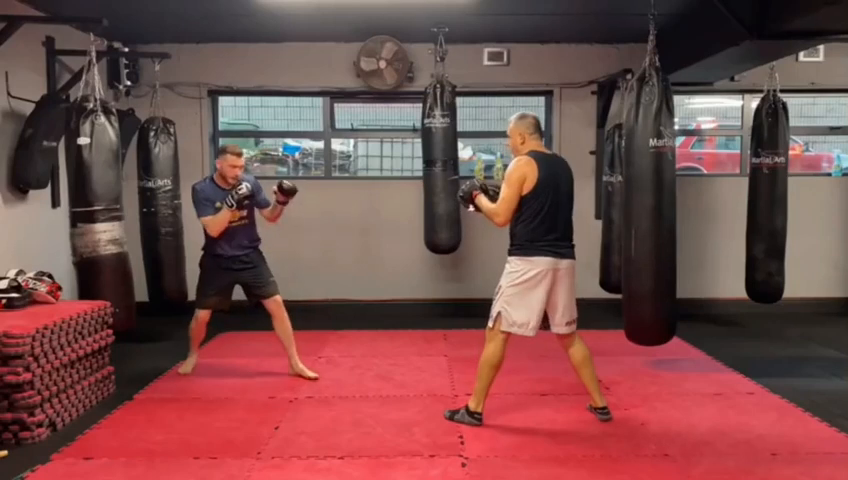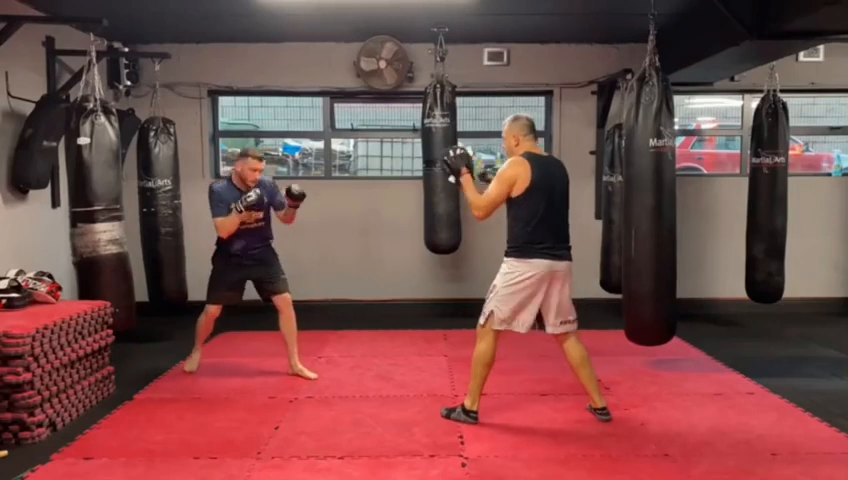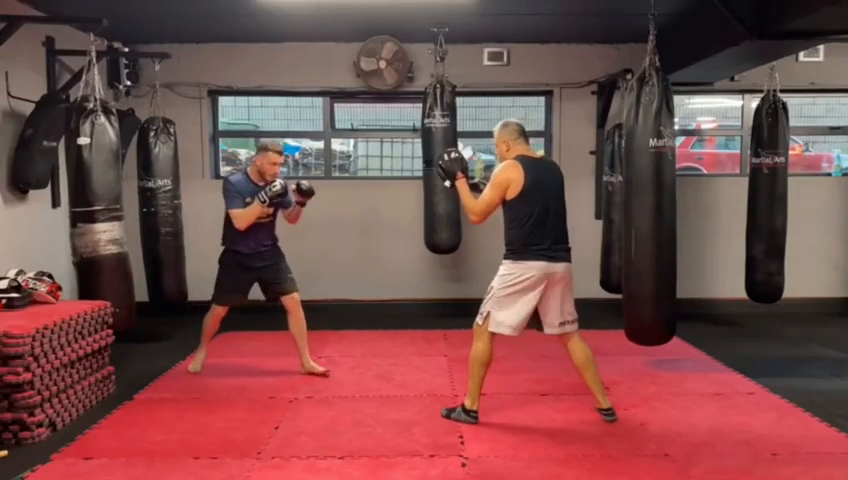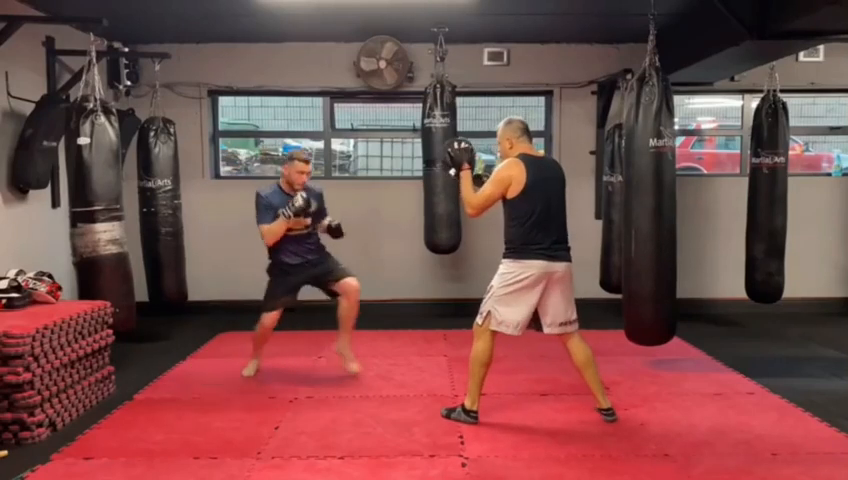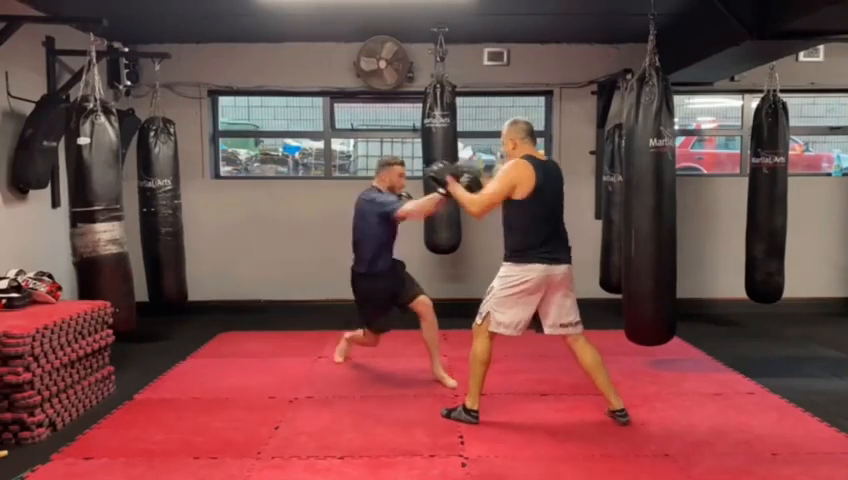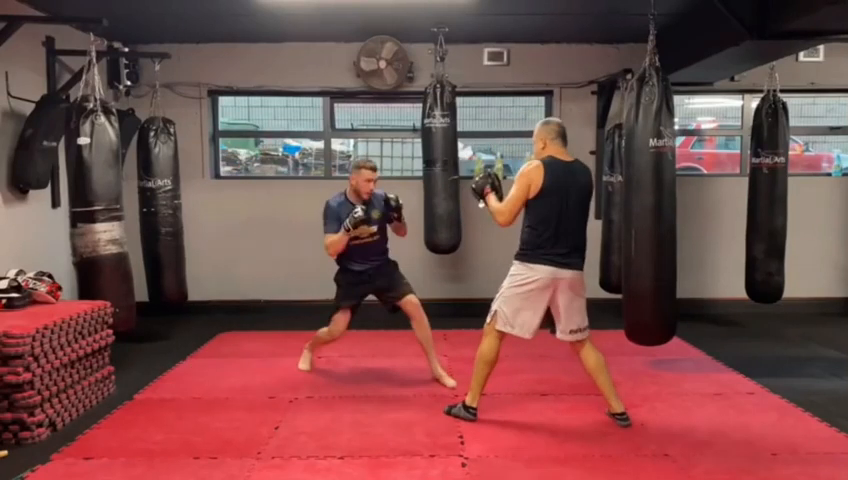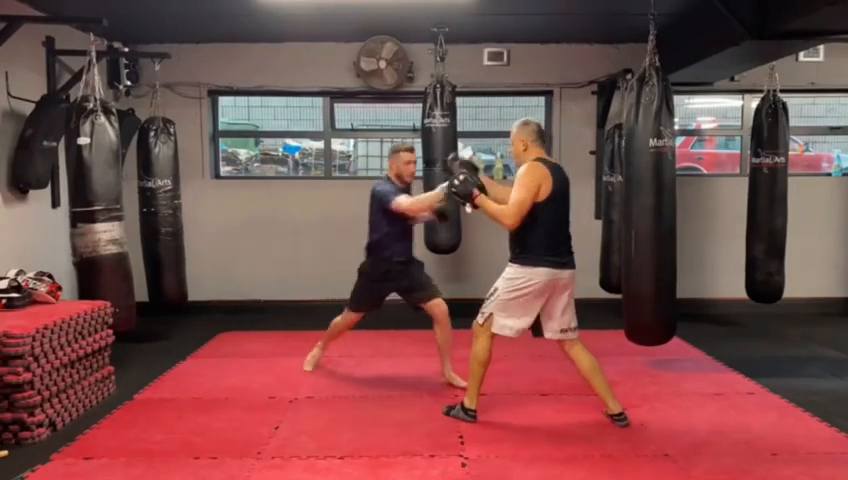
dt=0.4s
person 1, frame 1
left shoulder: (521, 165)
right shoulder: (563, 166)
left elbow: (501, 217)
left wrist: (477, 196)
right wrist: (497, 196)
left hip: (529, 261)
right hip: (563, 260)
left knee: (496, 333)
right knee: (568, 334)
left ankle: (474, 409)
right ankle: (600, 404)
person 1, frame 2
left shoulder: (515, 166)
right shoulder: (558, 167)
left elbow: (480, 210)
left wrist: (464, 173)
right wrist: (497, 184)
left hip: (524, 262)
right hip: (559, 262)
left knee: (487, 331)
right knee: (566, 335)
left ankle: (470, 407)
right ankle: (599, 404)
person 1, frame 3
left shoulder: (508, 170)
right shoulder: (553, 169)
left elbow: (476, 215)
left wrist: (458, 178)
right wrist: (489, 187)
left hip: (523, 265)
right hip: (559, 263)
left knee: (483, 330)
right knee: (570, 335)
left ankle: (470, 407)
right ankle: (605, 405)
person 1, frame 4
left shoulder: (510, 168)
right shoulder: (554, 167)
left elbow: (473, 208)
left wrist: (464, 168)
right wrist: (491, 181)
left hip: (522, 264)
right hip: (558, 263)
left knee: (484, 330)
right knee: (570, 334)
left ankle: (470, 407)
right ankle: (605, 404)
person 1, frame 5
left shoulder: (516, 169)
right shoulder: (553, 169)
left elbow: (477, 207)
left wrist: (449, 180)
left hip: (523, 267)
right hip: (558, 266)
left knee: (483, 330)
right knee: (575, 338)
left ankle: (471, 406)
right ankle: (617, 406)
person 1, frame 6
left shoulder: (533, 170)
right shoulder: (585, 174)
left elbow: (504, 217)
left wrist: (488, 192)
left hip: (532, 267)
right hip: (570, 270)
left knee: (492, 331)
right knee: (581, 342)
left ankle: (470, 404)
right ankle: (618, 409)
person 1, frame 7
left shoulder: (532, 171)
right shoulder: (556, 172)
left elbow: (510, 219)
left wrist: (475, 195)
right wrist: (480, 179)
left hip: (528, 270)
right hip: (562, 271)
left knee: (483, 330)
right knee: (570, 342)
left ankle: (469, 406)
right ankle: (615, 409)
person 2, frame 1
left shoulder: (250, 183)
right shoulder: (201, 190)
left elbow: (270, 215)
right elbow: (213, 229)
left wrist: (281, 201)
right wrist: (232, 201)
left hip: (250, 257)
right hip: (218, 262)
left knee: (276, 304)
right knee: (202, 315)
left ankle: (295, 363)
right ankle: (192, 356)
person 2, frame 2
left shoulder: (268, 185)
right shoulder: (218, 190)
left elbow: (286, 219)
right elbow: (223, 231)
left wrist: (292, 205)
right wrist: (241, 207)
left hip: (262, 255)
right hip: (230, 258)
left knee: (285, 302)
right knee: (212, 310)
left ankle: (295, 363)
right ankle: (197, 352)
person 2, frame 3
left shoulder: (276, 183)
right shoulder: (233, 183)
left elbow: (291, 218)
right elbow: (240, 222)
left wrist: (300, 202)
right wrist: (265, 196)
left hip: (269, 255)
right hip: (237, 257)
left knee: (293, 301)
right knee: (218, 310)
left ankle: (307, 361)
right ankle: (202, 351)
person 2, frame 4
left shoulder: (314, 194)
right shoulder: (266, 197)
right elbow: (269, 238)
left wrist: (330, 227)
right wrist: (290, 212)
left hip: (317, 260)
right hip: (285, 267)
left knee: (352, 288)
right knee: (268, 321)
left ankle: (343, 344)
right ankle: (255, 358)
person 2, frame 5
left shoulder: (388, 197)
right shoulder: (373, 201)
right elbow: (413, 210)
right wrist: (445, 191)
left hip: (389, 269)
right hip: (370, 278)
left knee: (426, 307)
right knee: (372, 339)
left ankle: (437, 369)
right ankle: (349, 338)
person 2, frame 6
left shoulder: (381, 199)
right shoulder: (334, 206)
left elbow: (401, 233)
right elbow: (331, 250)
left wrist: (397, 216)
right wrist: (349, 226)
left hip: (382, 269)
right hip: (352, 274)
left knee: (414, 306)
right knee: (336, 331)
left ankle: (436, 368)
right ankle: (309, 348)
person 2, frame 7
left shoulder: (402, 187)
right shoulder: (382, 190)
right elbow: (410, 207)
left wrist: (431, 213)
right wrist: (445, 189)
left hip: (407, 265)
right hip: (379, 268)
left knee: (440, 311)
right knee: (349, 319)
left ankle: (448, 371)
right ankle: (321, 346)
